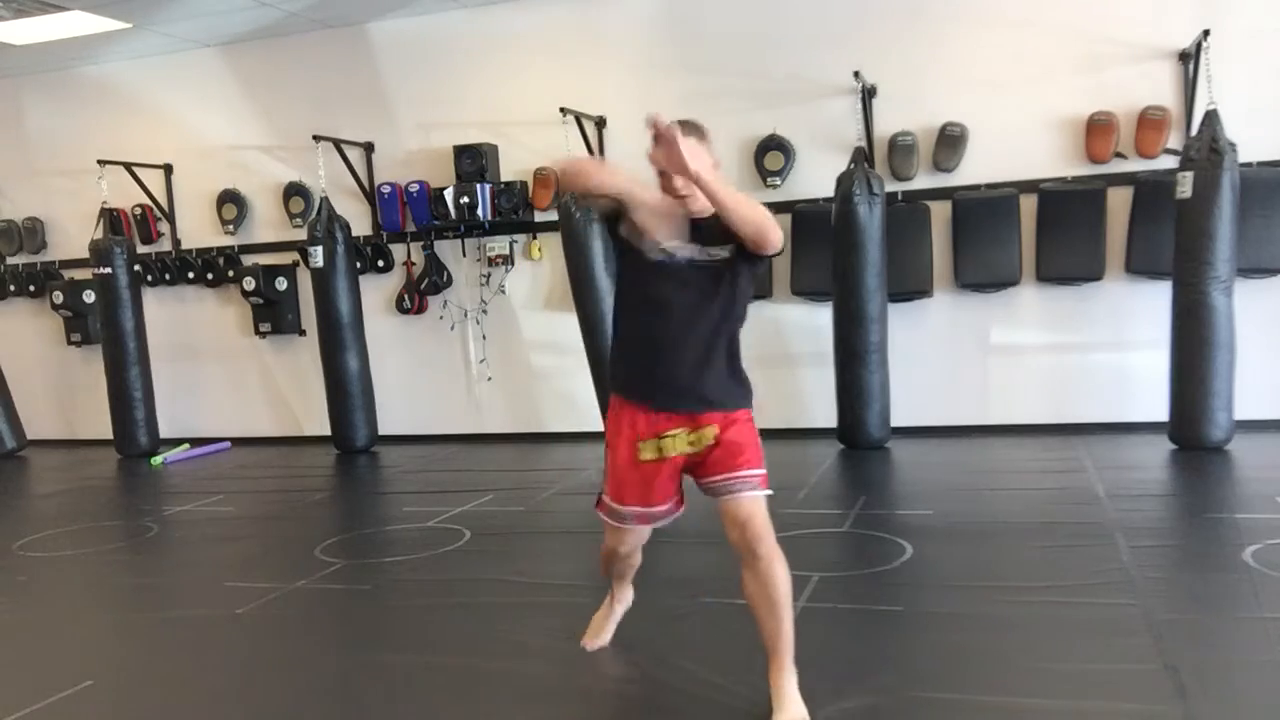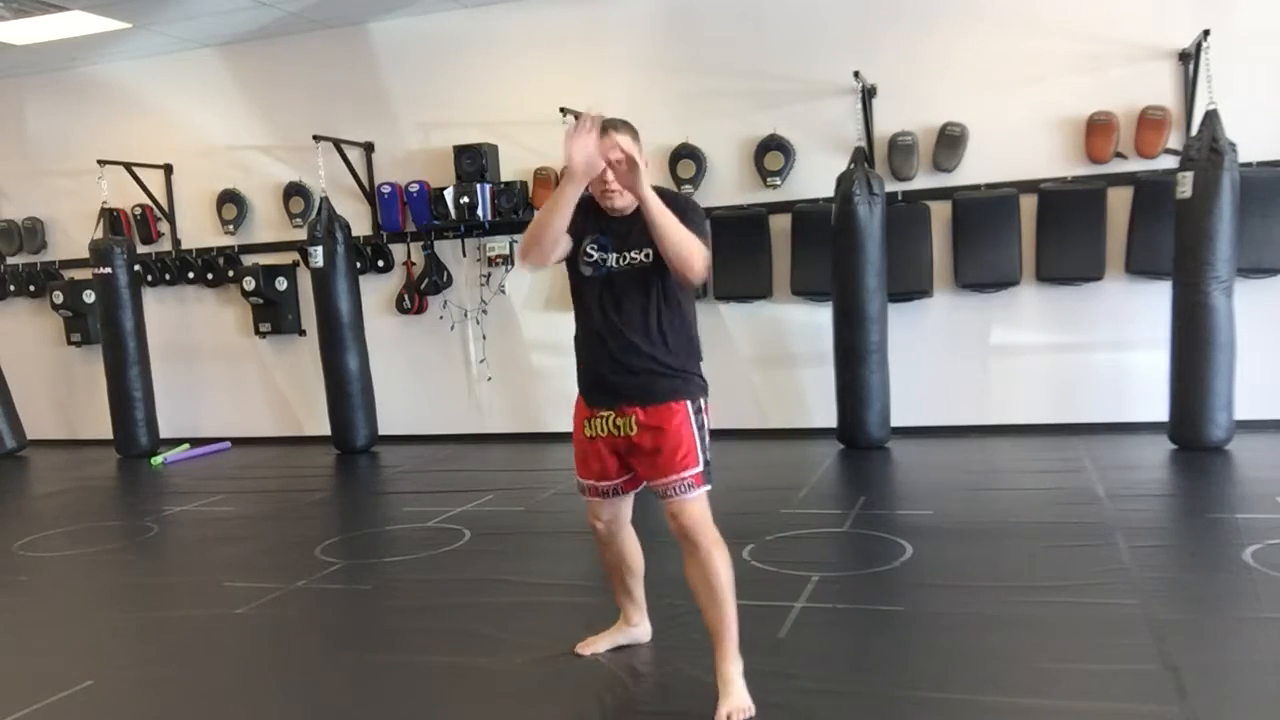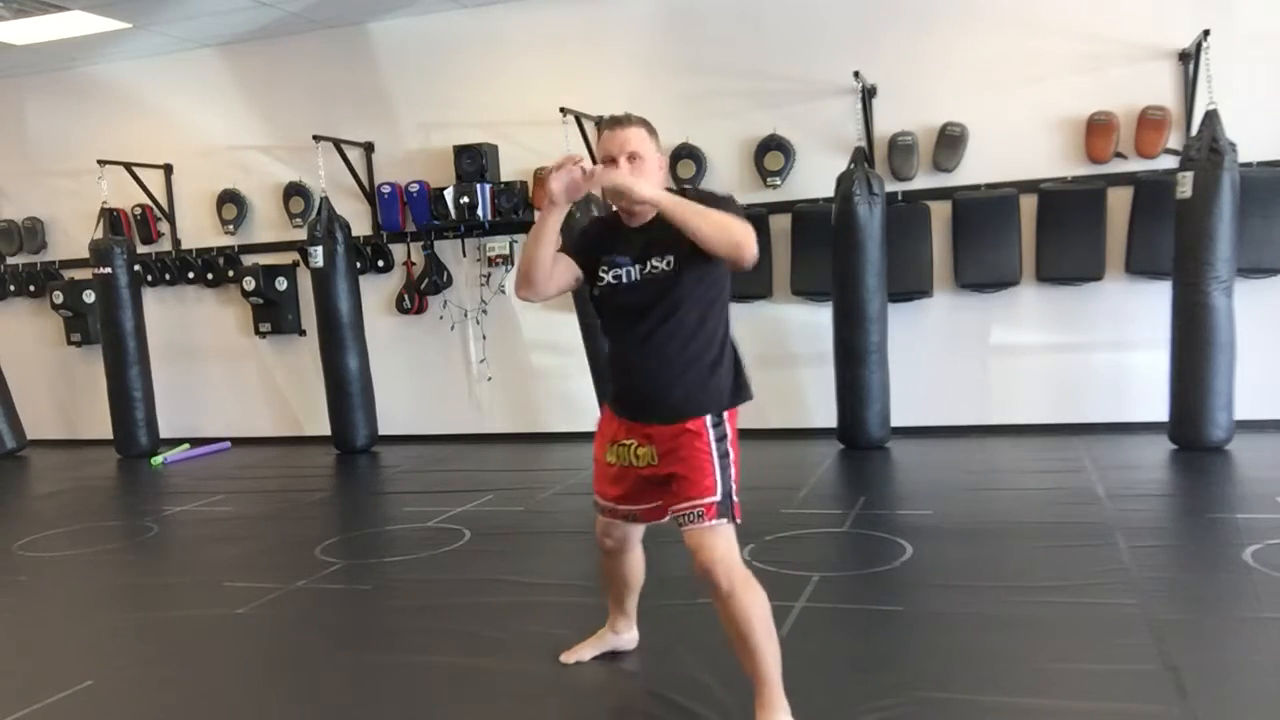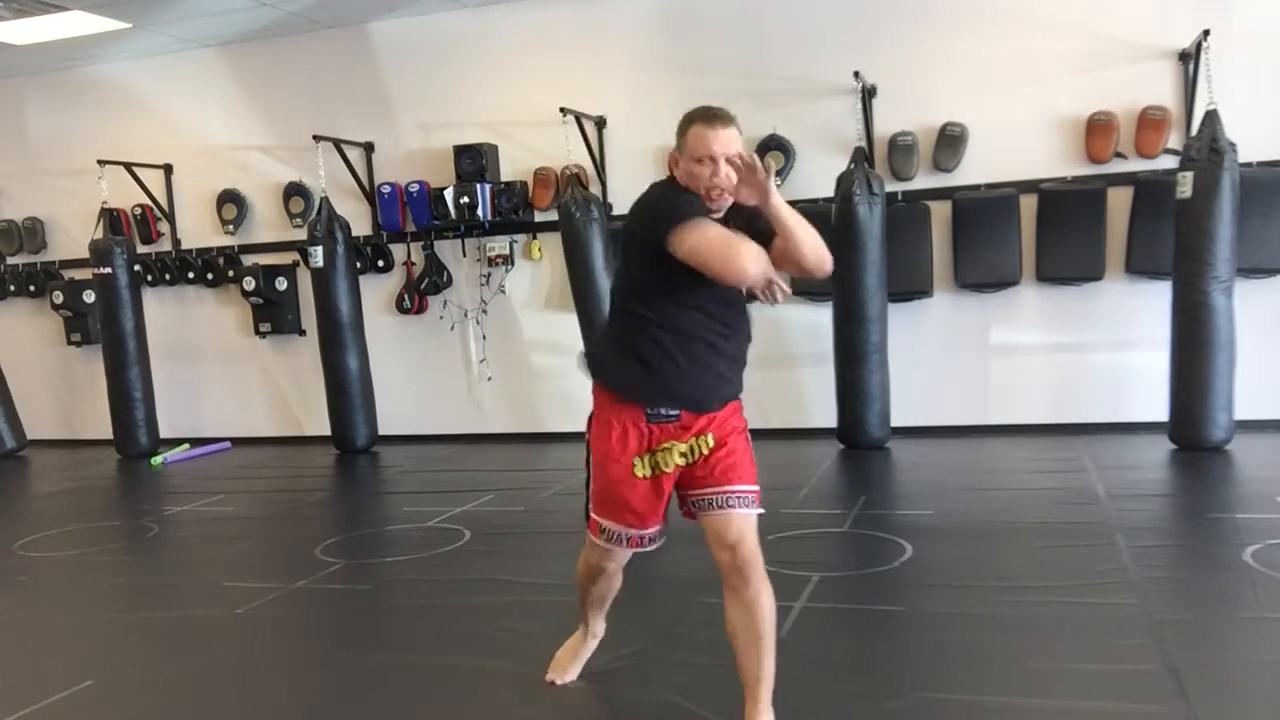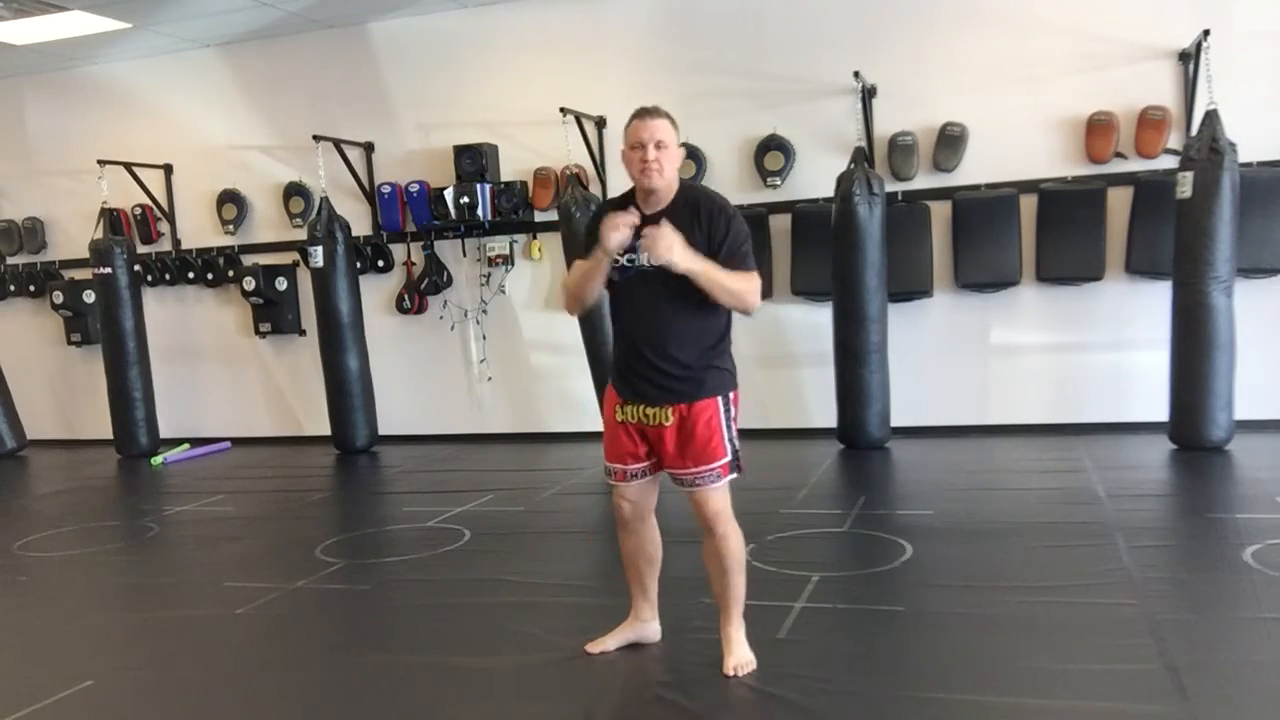
dt=1s
person 1, frame 1
left shoulder: (733, 223)
right shoulder: (644, 214)
left elbow: (771, 238)
right elbow: (576, 174)
left wrist: (698, 173)
right wrist: (636, 193)
left hip: (721, 409)
right hip: (643, 409)
left knee: (753, 533)
right knee: (622, 537)
right ankle: (618, 596)
person 1, frame 2
left shoulder: (673, 208)
right shoulder: (578, 217)
left elbow: (694, 268)
right elbow: (533, 254)
left wrist: (645, 195)
right wrist: (571, 180)
left hip: (668, 396)
right hip: (599, 400)
left knee: (692, 522)
right knee: (605, 519)
left ankle: (730, 668)
right ankle: (633, 620)
person 1, frame 3
left shoulder: (695, 208)
right shoulder: (598, 235)
left elbow: (745, 248)
right elbow: (531, 288)
left wrist: (654, 197)
right wrist: (554, 209)
left hip: (697, 419)
right hip: (627, 416)
left knee: (716, 561)
right knee: (613, 534)
right ankle: (620, 626)
person 1, frame 4
left shoulder: (742, 216)
right shoulder: (662, 206)
left elbow: (818, 264)
right elbow: (740, 266)
left wrist: (768, 201)
right wrist: (764, 271)
left hip: (712, 413)
right hip: (634, 414)
left knee: (740, 555)
right knee: (607, 553)
right ankle: (587, 630)
person 1, frame 5
left shoulder: (711, 212)
right shoulder: (612, 219)
left elbow: (750, 297)
right elbow: (574, 301)
left wrist: (688, 260)
right wrist: (603, 253)
left hip: (700, 391)
right hip: (629, 392)
left knee: (712, 512)
right knee: (630, 507)
left ankle: (734, 629)
right ankle: (643, 618)
